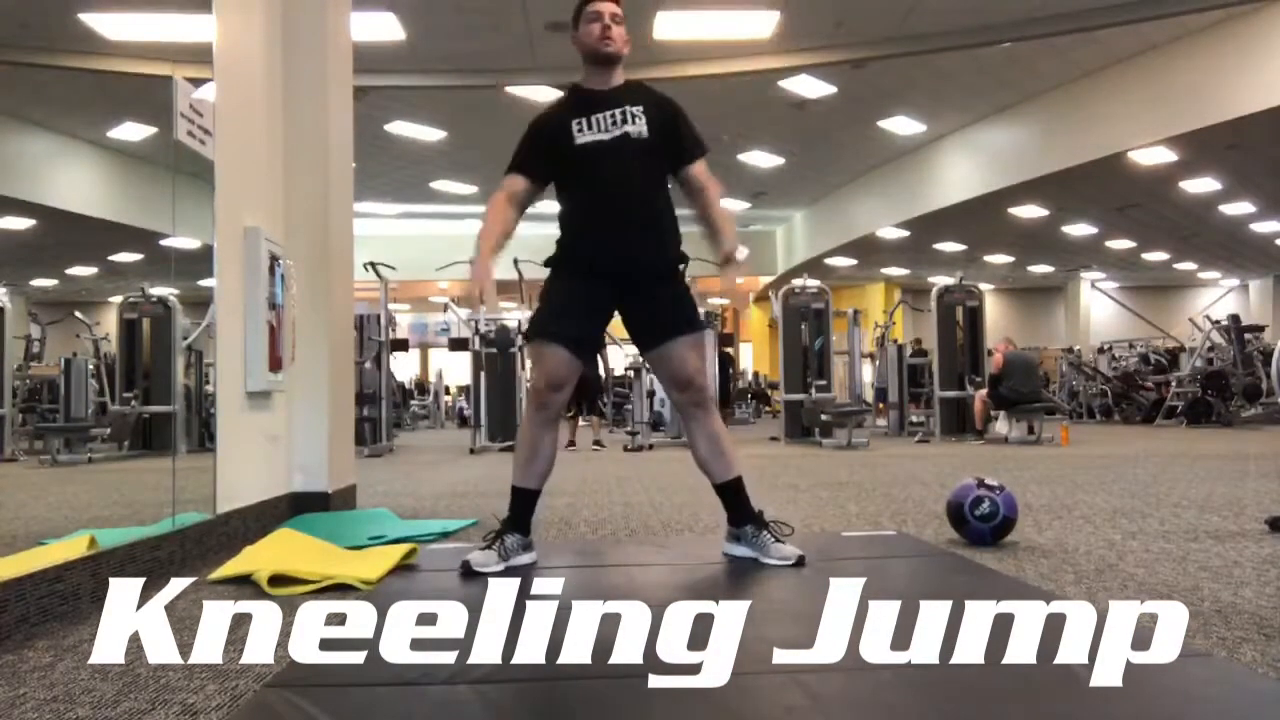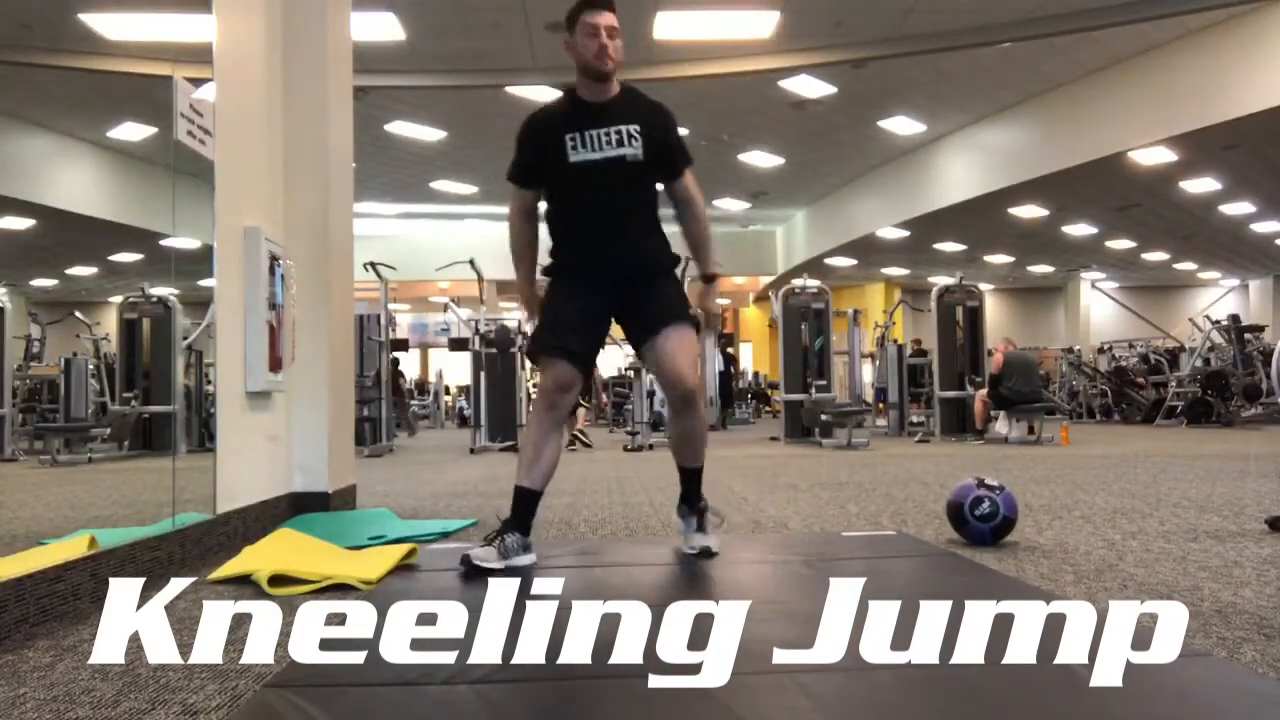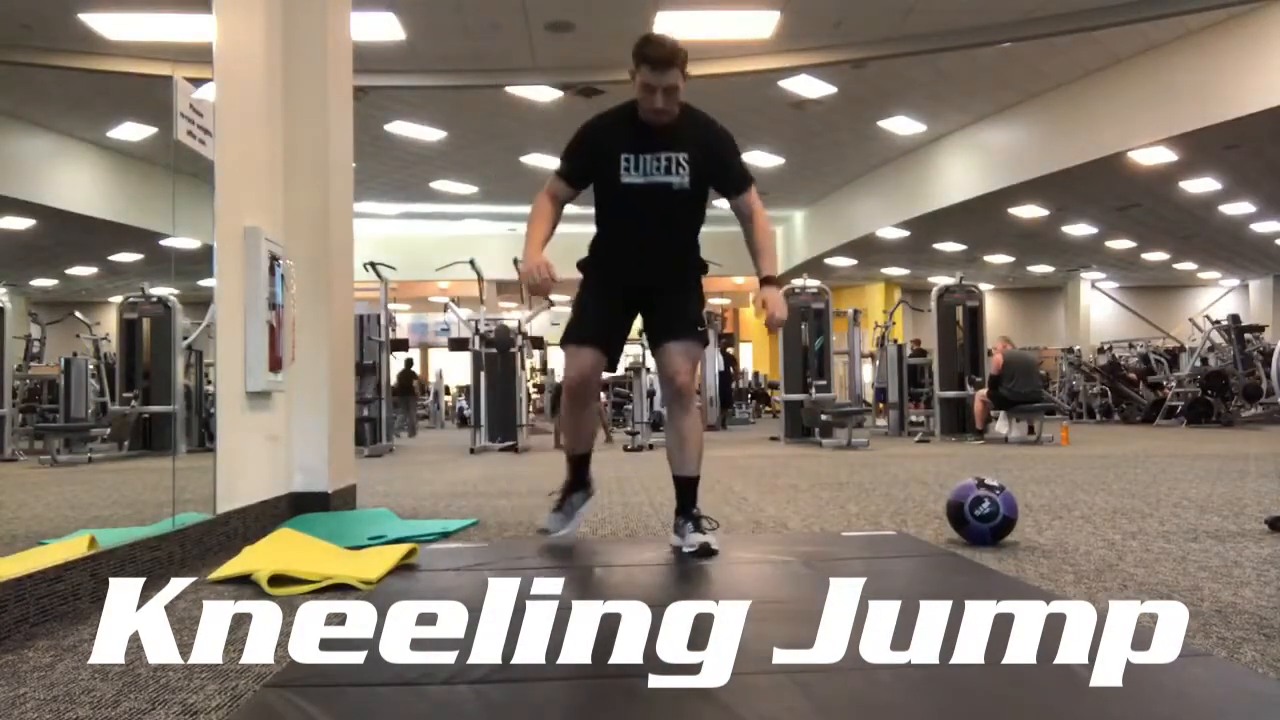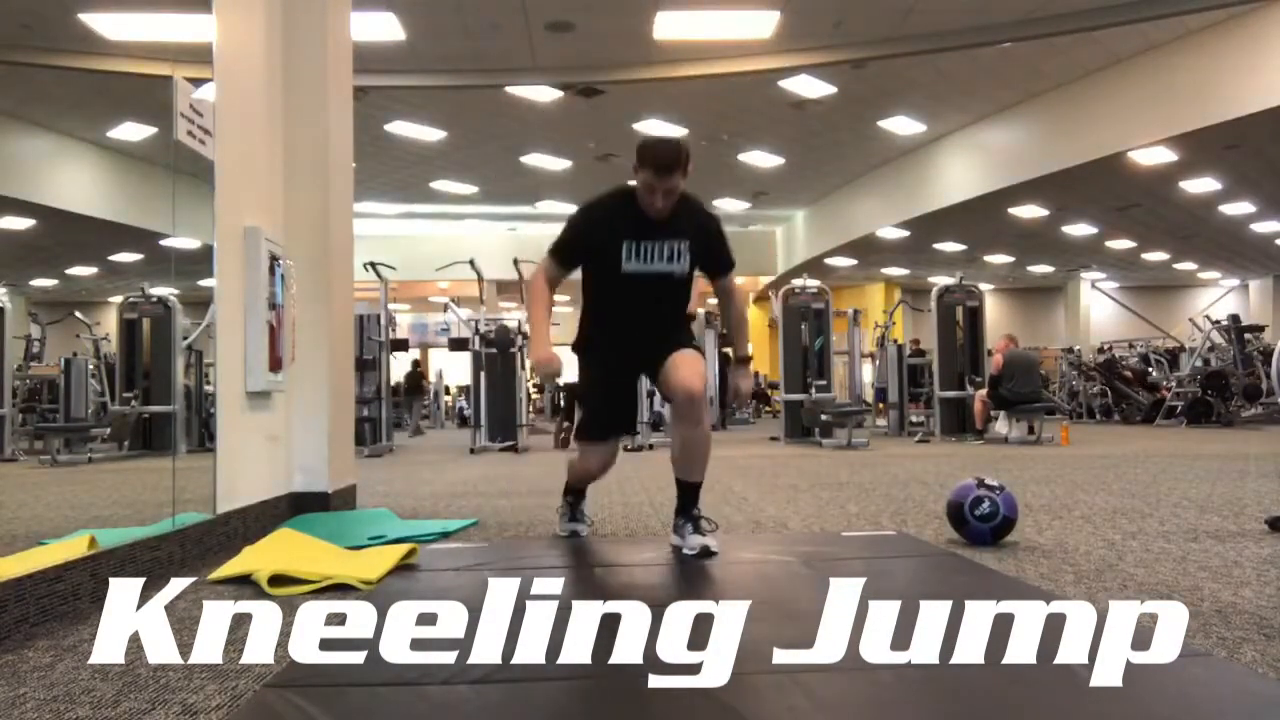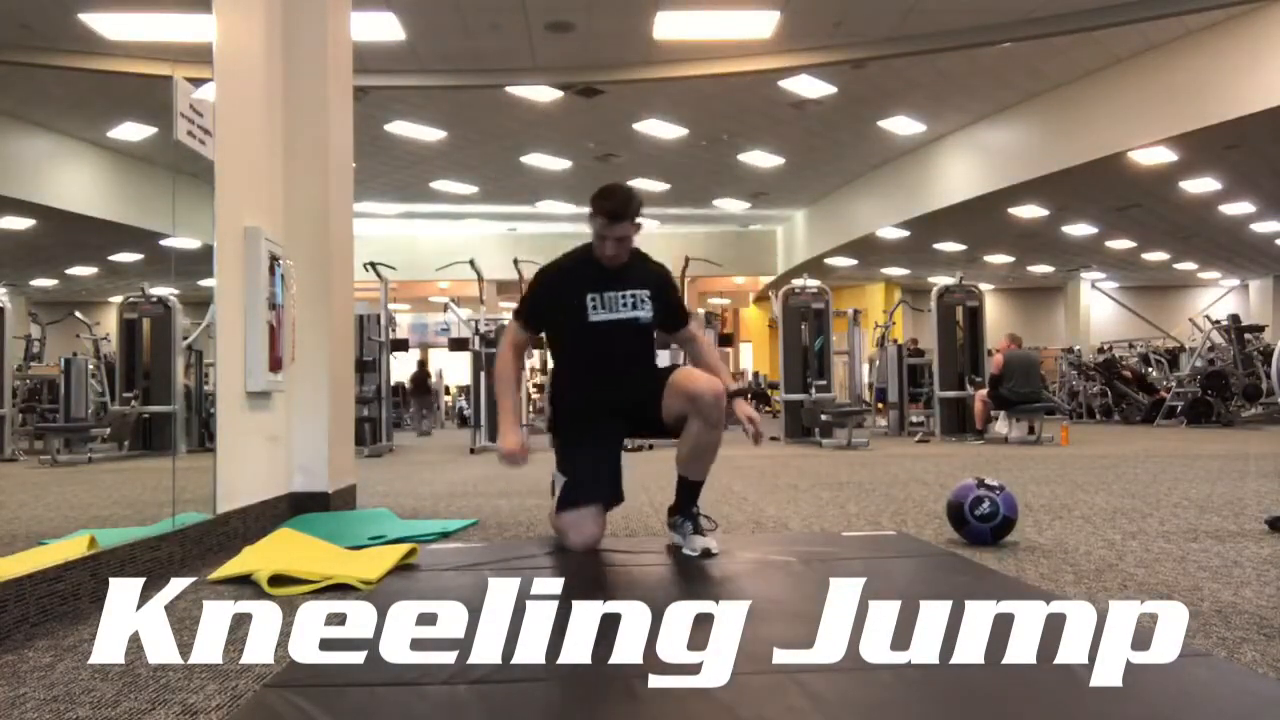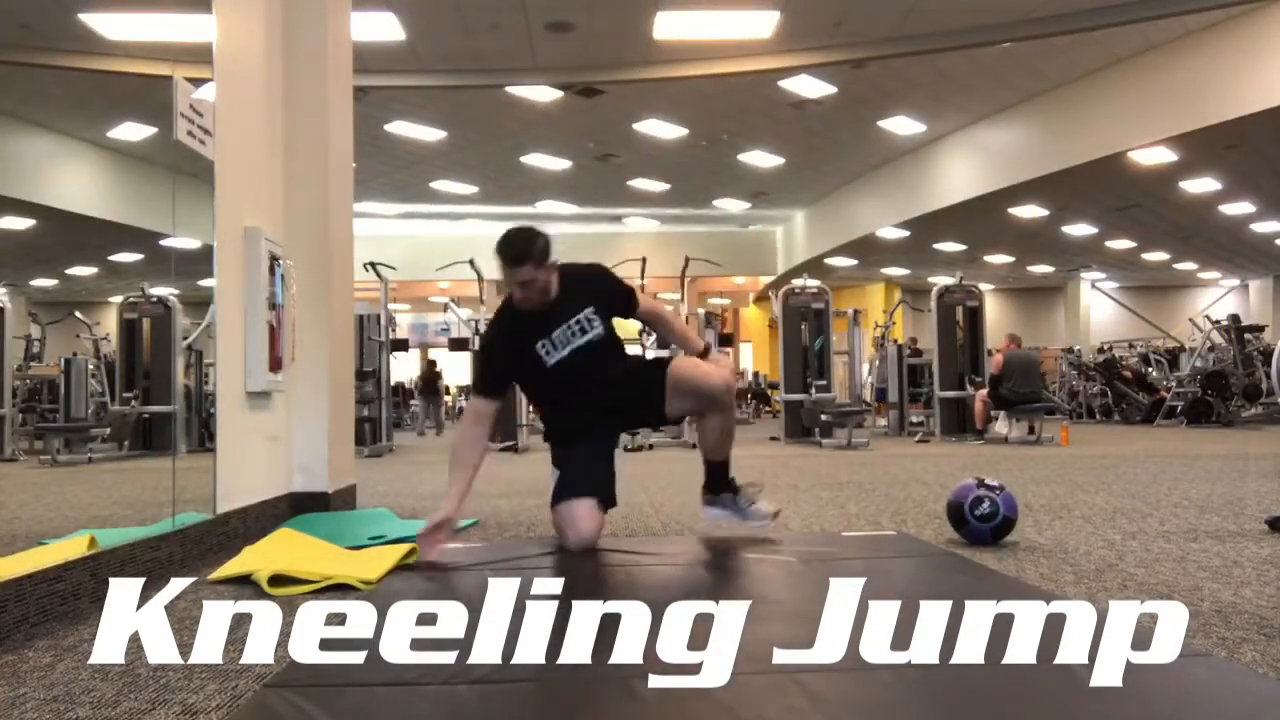
dt=0.4s
person 1, frame 1
left shoulder: (659, 109)
right shoulder: (553, 121)
left elbow: (701, 185)
right elbow: (511, 197)
left wrist: (729, 253)
right wrist: (483, 260)
left hip: (656, 272)
right hip: (580, 273)
left knee: (694, 394)
right knee: (546, 393)
left ankle: (745, 525)
right ankle: (515, 533)
person 1, frame 2
left shoulder: (651, 117)
right shoulder: (543, 127)
left elbow: (687, 200)
right elbow: (523, 212)
left wrist: (709, 277)
right wrist: (529, 291)
left hip: (648, 273)
right hip: (576, 278)
left knee: (685, 384)
right knee: (553, 396)
left ankle: (693, 508)
right ankle: (515, 535)
person 1, frame 3
left shoulder: (709, 138)
right shoulder: (600, 134)
left elbow: (750, 210)
right elbow: (551, 197)
left wrist: (768, 282)
right wrist: (534, 251)
left hip: (676, 278)
right hip: (610, 275)
left knee: (680, 384)
right knee: (579, 377)
left ankle: (687, 516)
right ankle: (577, 484)
person 1, frame 4
left shoulder: (701, 223)
right shoulder: (598, 218)
left elbow: (726, 292)
right elbow: (545, 276)
left wrist: (742, 361)
right wrist: (540, 339)
left hip: (668, 333)
right hip: (607, 340)
left knee: (692, 390)
right knee: (594, 461)
left ankle: (687, 517)
right ankle: (572, 496)
person 1, frame 5
left shoulder: (654, 277)
right shoulder: (556, 279)
left elbow: (693, 340)
right elbow: (511, 347)
left wrist: (736, 398)
right wrist: (508, 427)
left hip: (641, 390)
right hip: (581, 409)
left knee: (707, 393)
right knee: (581, 539)
left ankle: (684, 516)
right ankle: (565, 491)
person 1, frame 6
left shoulder: (591, 281)
right shoulder: (503, 336)
left elbow: (651, 313)
right elbow: (477, 419)
left wrist: (704, 354)
right wrist: (452, 503)
right hip: (575, 423)
left knee: (717, 384)
right knee: (580, 537)
left ankle: (719, 491)
right ankle: (570, 494)
